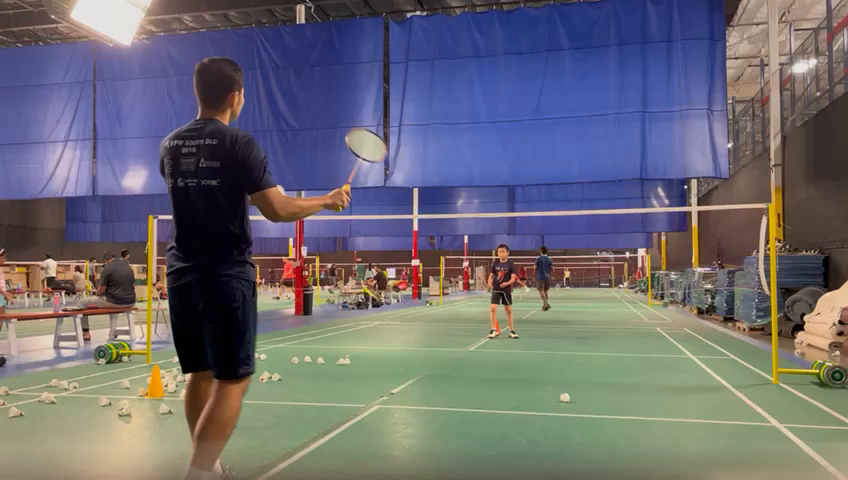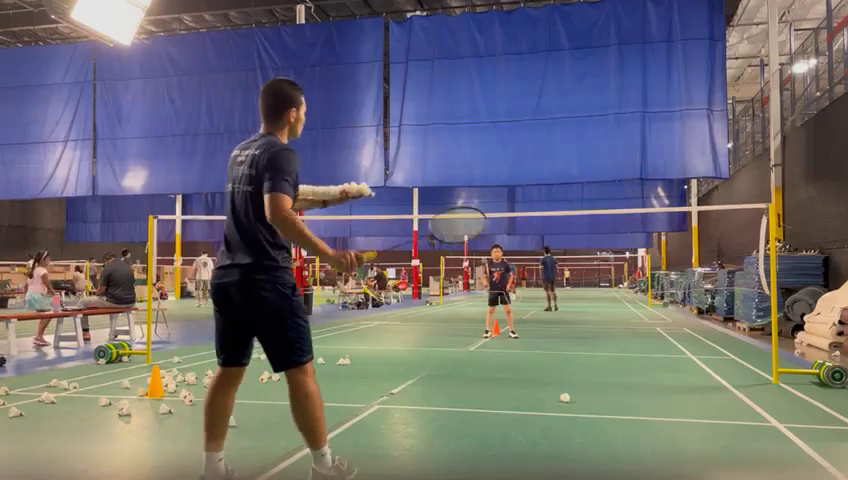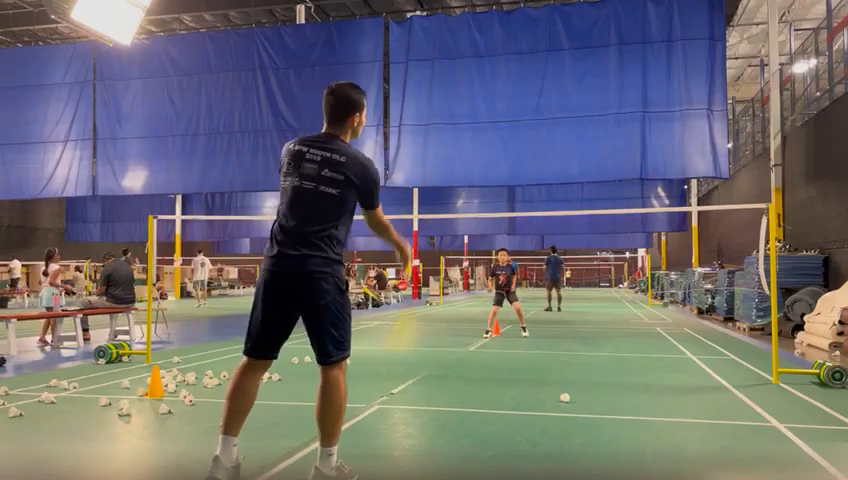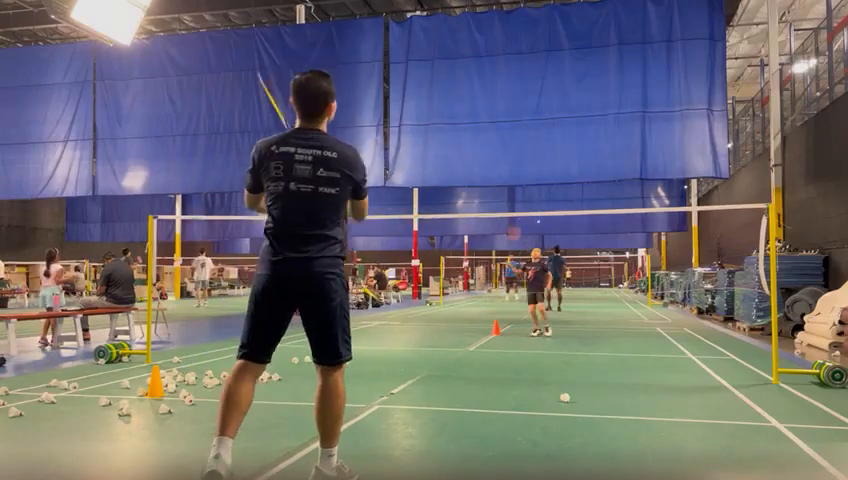
dt=0.5s
person 1, frame 1
left shoulder: (170, 145)
right shoulder: (240, 144)
right elbow: (275, 210)
right wrist: (326, 201)
left hip: (181, 275)
right hip: (225, 277)
left knee: (201, 374)
right knee: (233, 381)
person 1, frame 2
left shoulder: (240, 152)
right shoulder: (280, 154)
right elbow: (279, 215)
left wrist: (331, 197)
right wrist: (329, 254)
left hip: (227, 276)
right hip: (265, 278)
left knee: (228, 371)
right knee: (300, 371)
person 1, frame 3
left shoulder: (292, 149)
right shoulder: (362, 167)
right elbow: (376, 222)
right wrist: (399, 245)
left hip: (276, 266)
right hip: (320, 274)
left knee: (254, 360)
right knee: (333, 366)
person 1, frame 4
left shoulder: (265, 150)
right shoulder: (349, 158)
left elbow: (253, 203)
right elbow: (360, 213)
left hip: (274, 270)
right hip: (324, 273)
left knee: (249, 362)
right knee: (330, 369)
